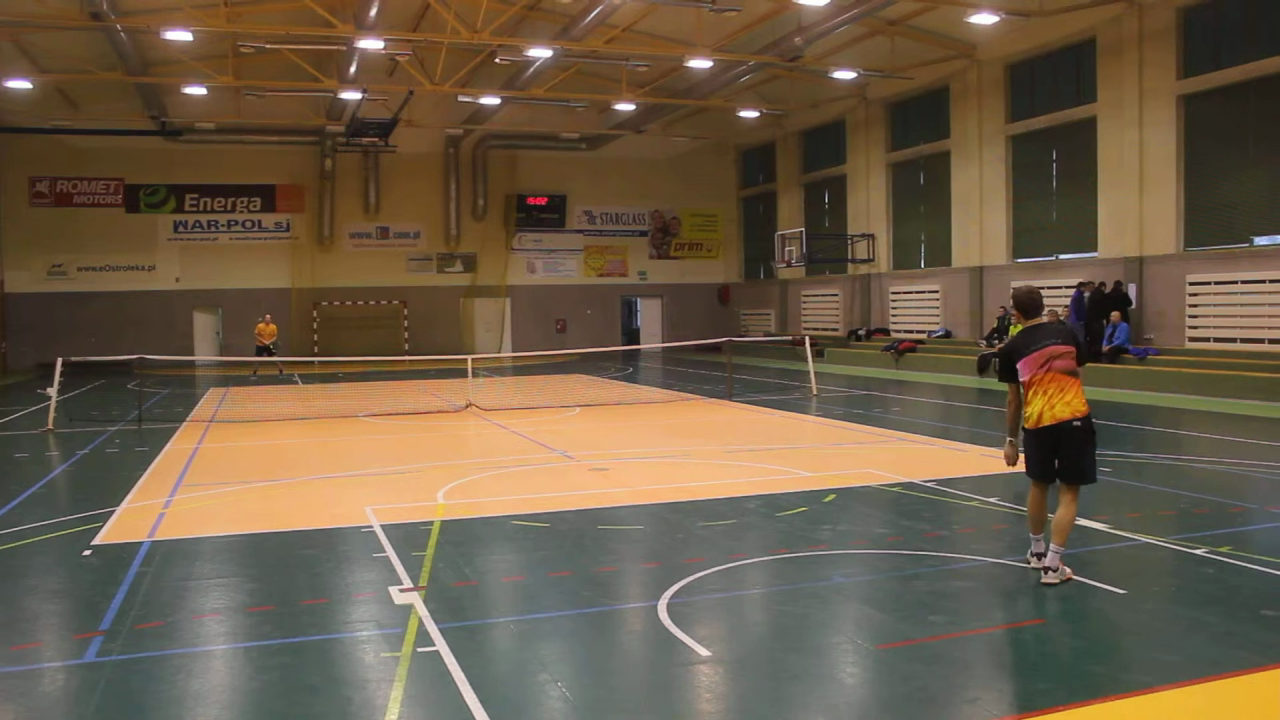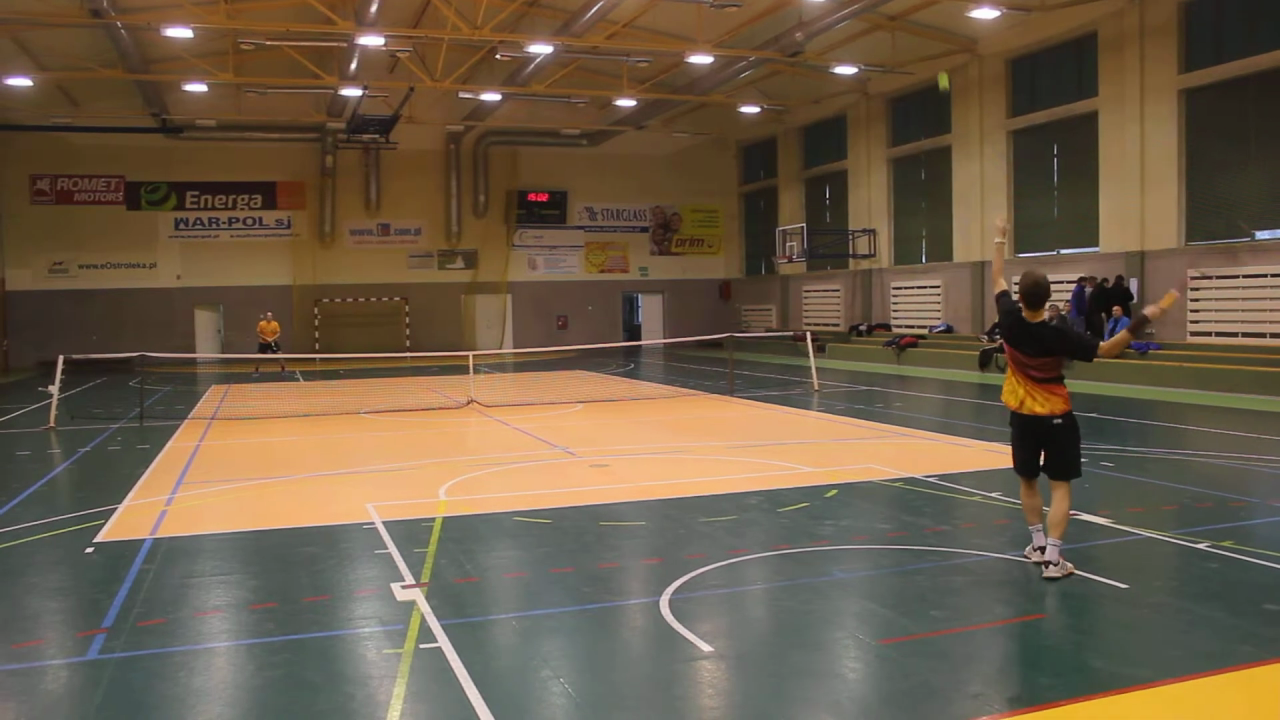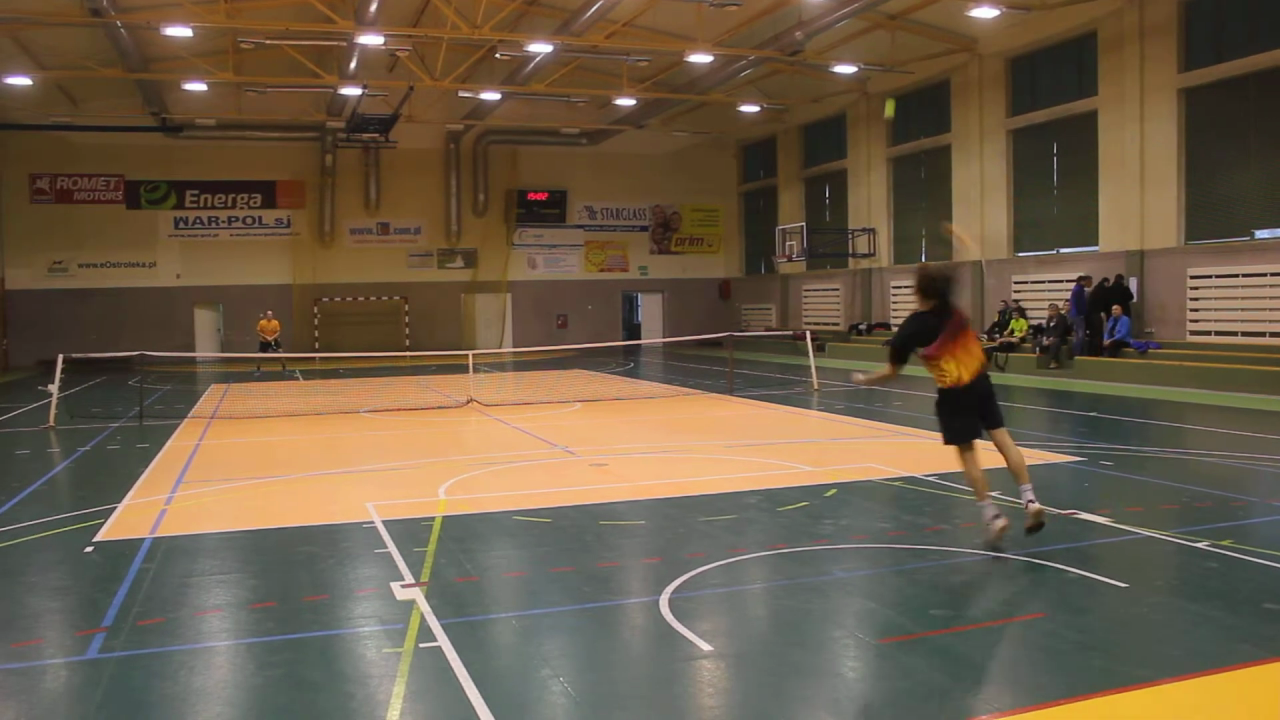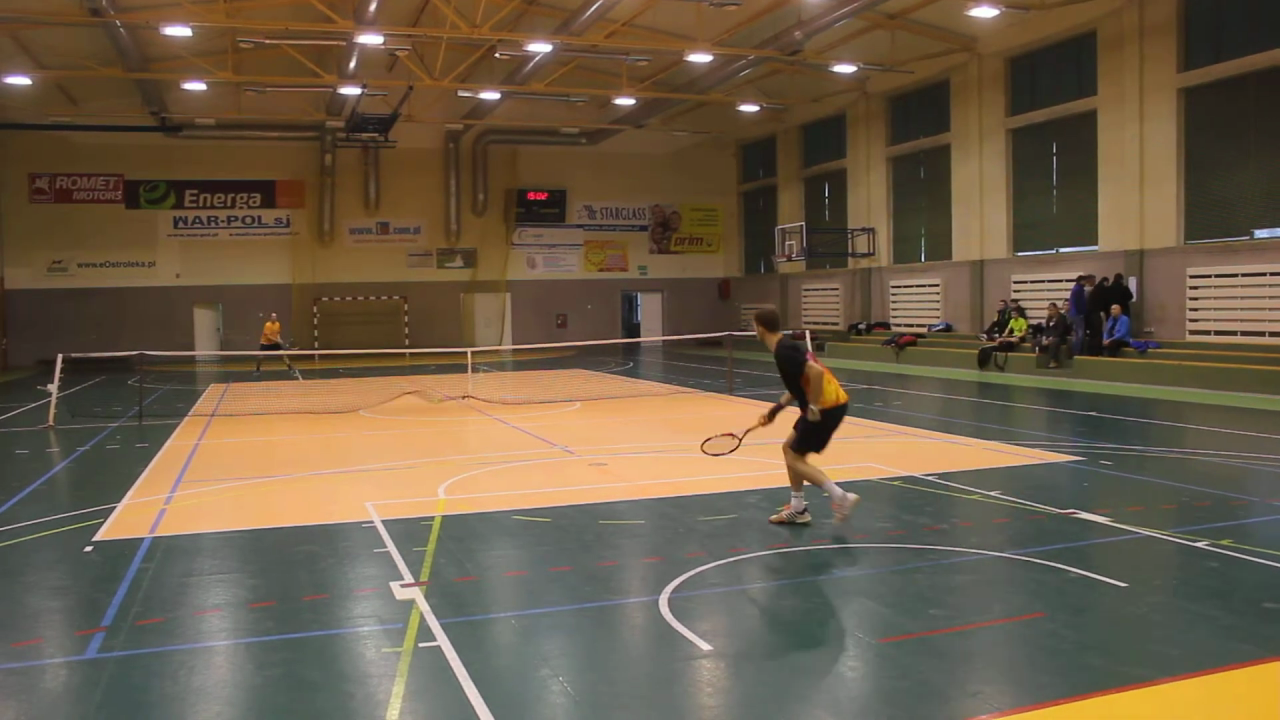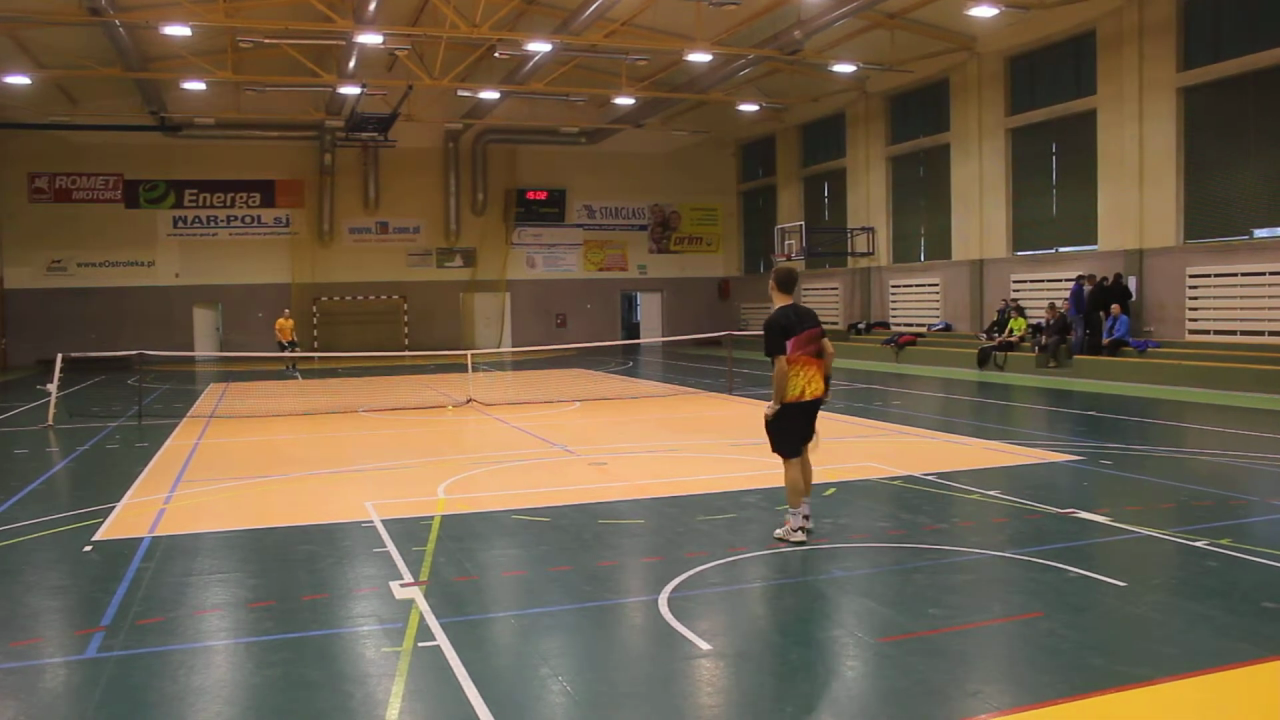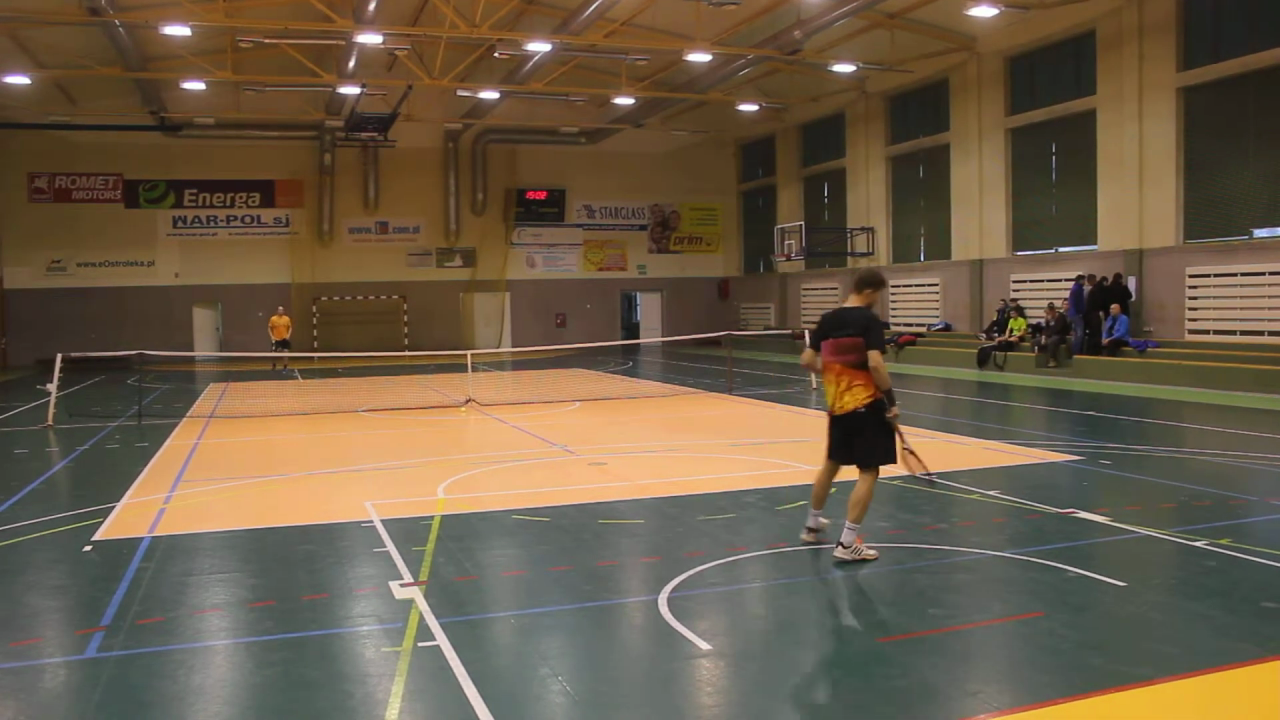
dt=0.7s
person 1, frame 1
left shoulder: (1012, 348)
right shoulder: (1067, 335)
left elbow: (1014, 399)
left wrist: (1011, 440)
left hip: (1038, 423)
right hip: (1074, 418)
left knee: (1039, 487)
right knee: (1069, 492)
left ankle: (1037, 552)
right ankle: (1052, 565)
person 1, frame 2
left shoulder: (1010, 322)
right shoulder: (1061, 336)
left elbow: (997, 280)
right elbow: (1108, 350)
left wrist: (1000, 240)
right wrist: (1141, 320)
left hip: (1023, 417)
right hip: (1057, 417)
left knee: (1028, 482)
right knee: (1060, 487)
left ankle: (1039, 544)
right ankle: (1052, 557)
person 1, frame 3
left shoulder: (909, 331)
right shoulder: (946, 307)
left elbow: (891, 373)
left wrist: (865, 380)
left hip: (953, 393)
right hip: (980, 382)
left knee: (967, 454)
right knee: (1003, 440)
left ankle: (993, 516)
right ankle: (1029, 501)
person 1, frame 4
left shoulder: (783, 352)
right shoulder: (788, 346)
left elbow: (817, 372)
left wrist: (814, 408)
right wrist: (775, 410)
left hip: (827, 408)
right hip: (830, 403)
left knee: (794, 460)
right knee: (792, 449)
left ankle: (840, 497)
right ankle: (798, 507)
person 1, frame 5
left shoulder: (774, 322)
right shoulder: (809, 315)
left elbow: (781, 367)
right elbow: (828, 352)
left wrist: (775, 403)
right wrist: (825, 384)
left hip: (791, 399)
right hip: (814, 394)
left knee: (791, 460)
right knee: (801, 453)
left ankle: (795, 526)
right ankle: (803, 513)
person 1, frame 6
left shoulder: (827, 320)
right shoulder: (869, 320)
left elbow: (807, 361)
right elbow: (875, 364)
right wrist: (891, 400)
left hip: (838, 405)
right hip: (866, 406)
left knee: (831, 465)
right knee: (869, 472)
left ankle: (812, 524)
right ankle: (848, 541)
